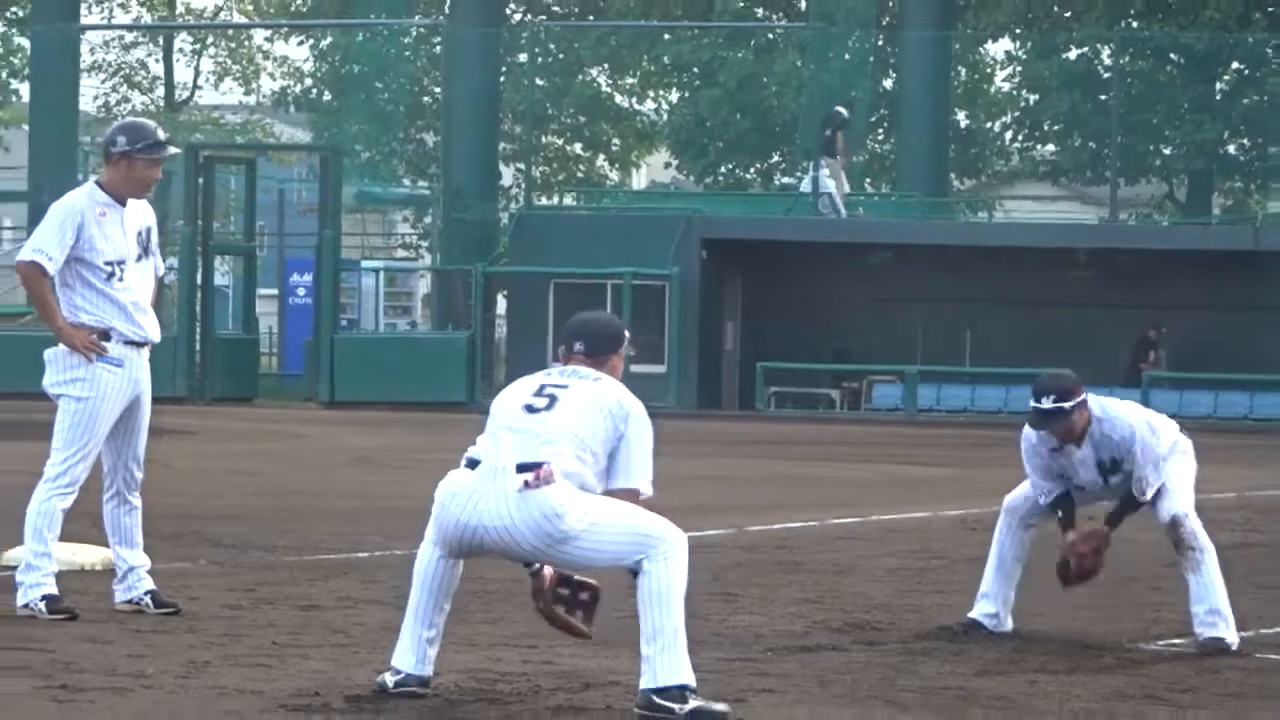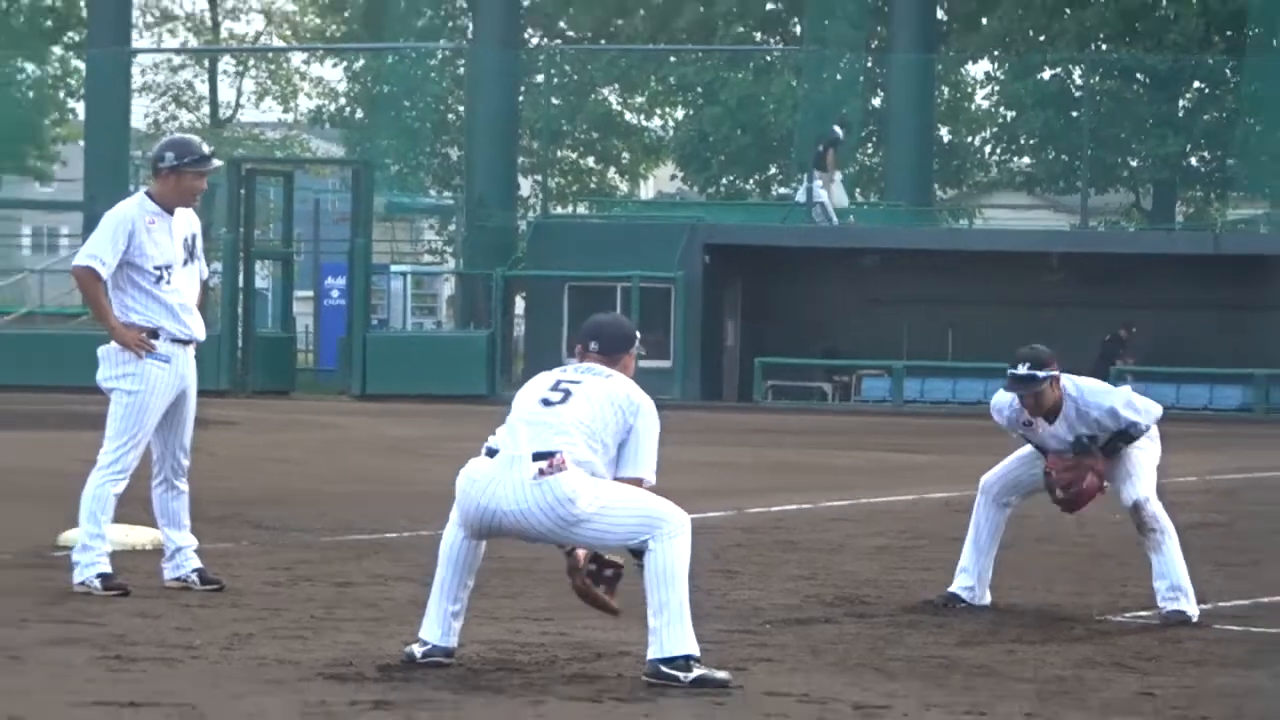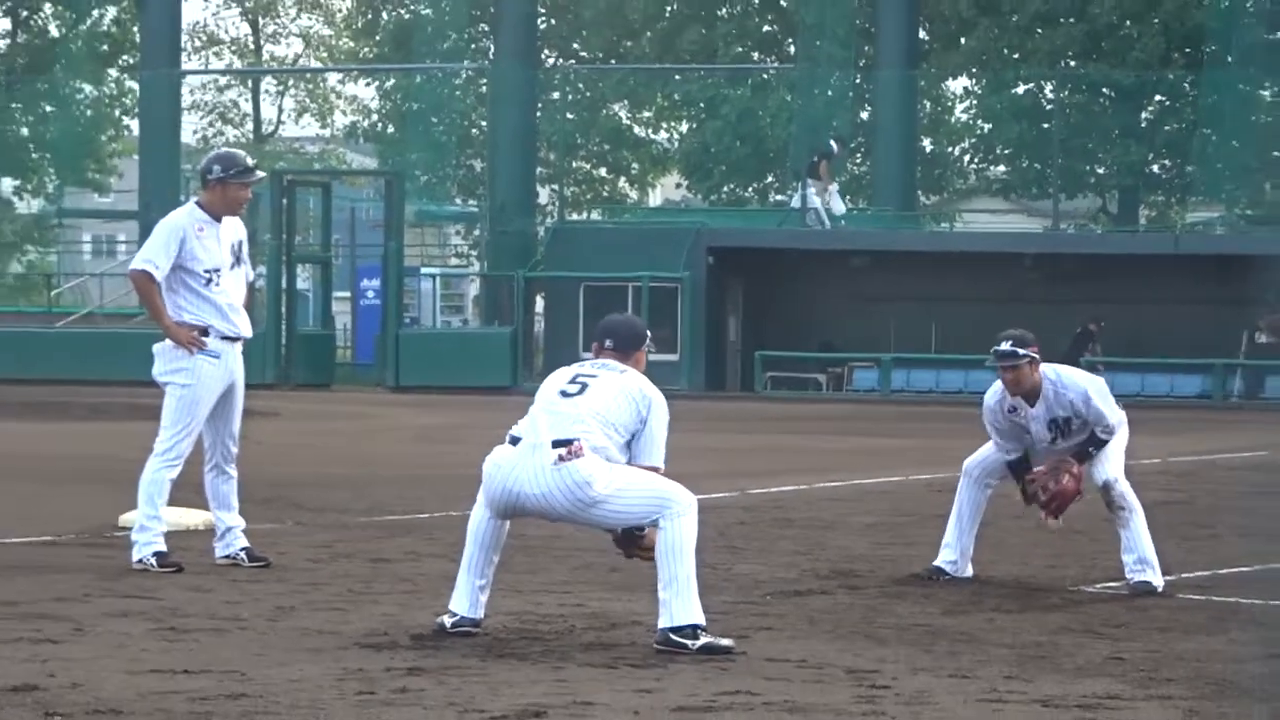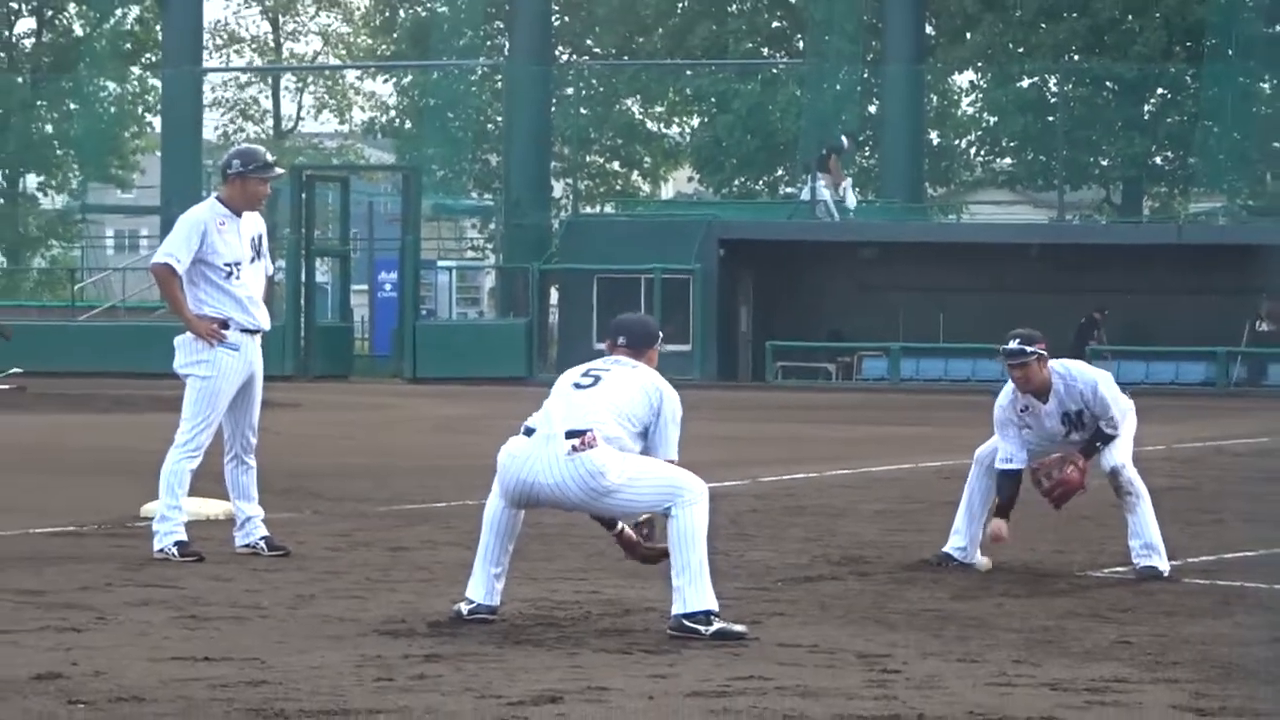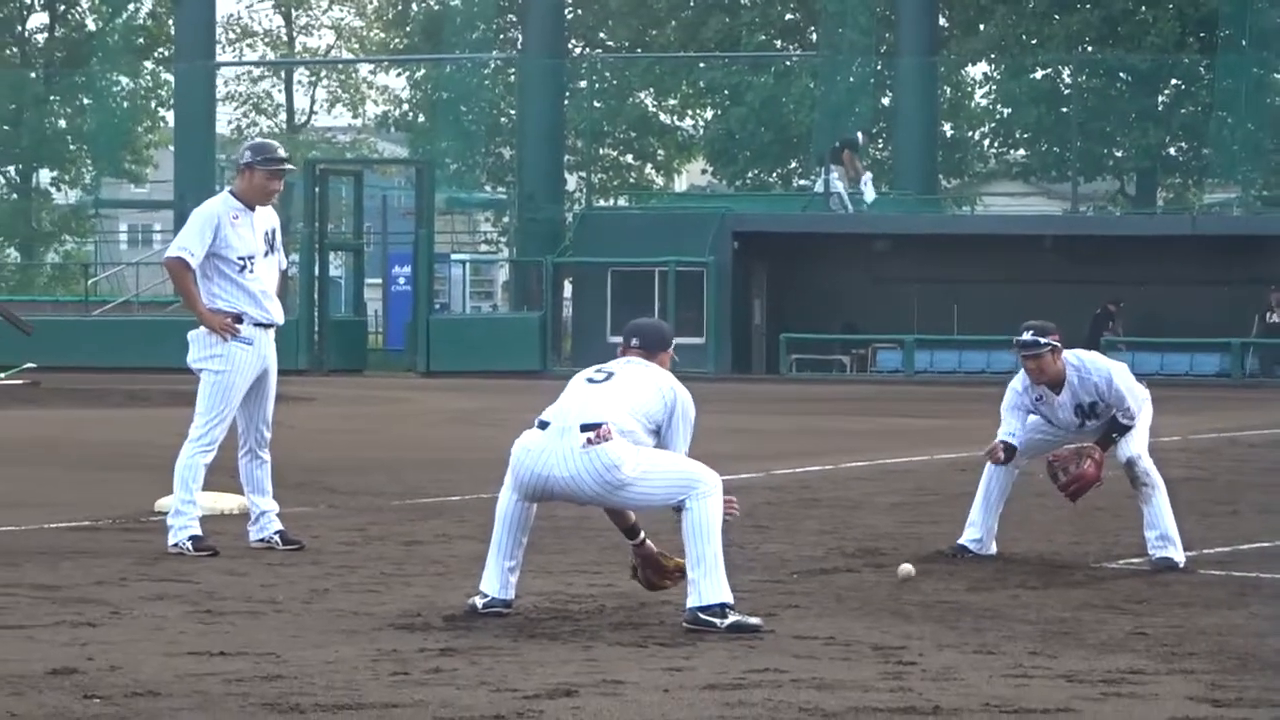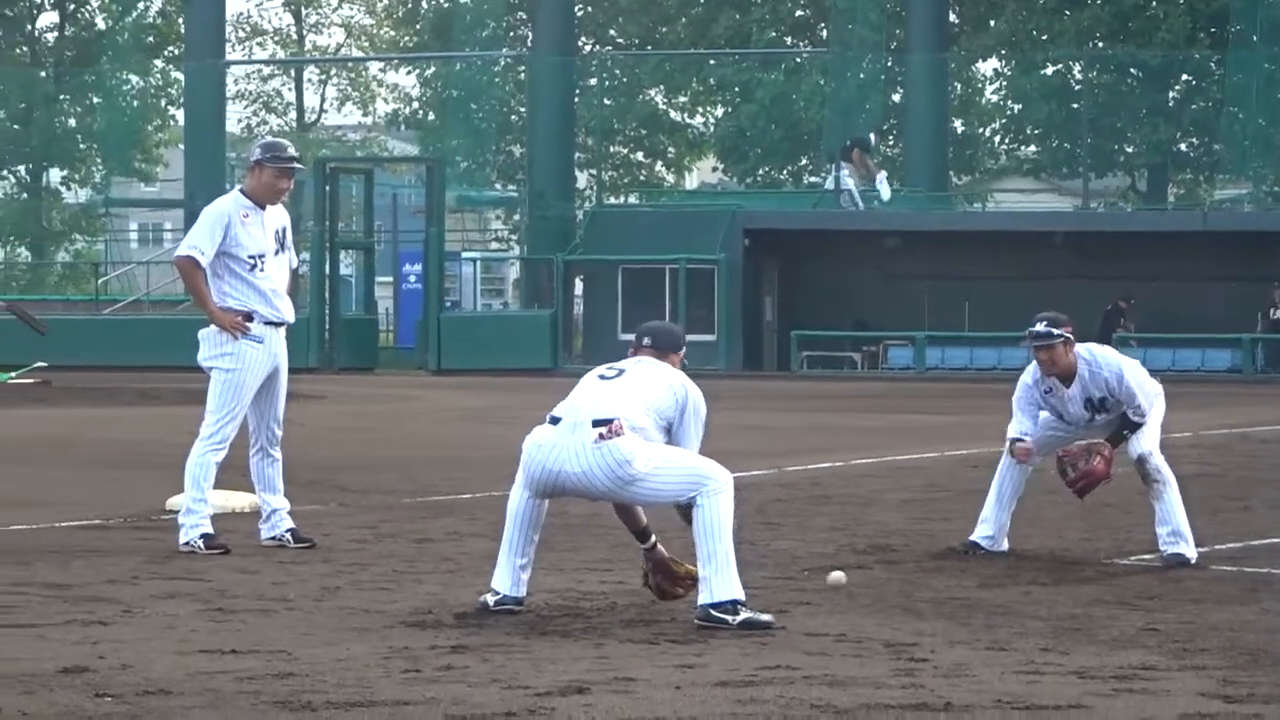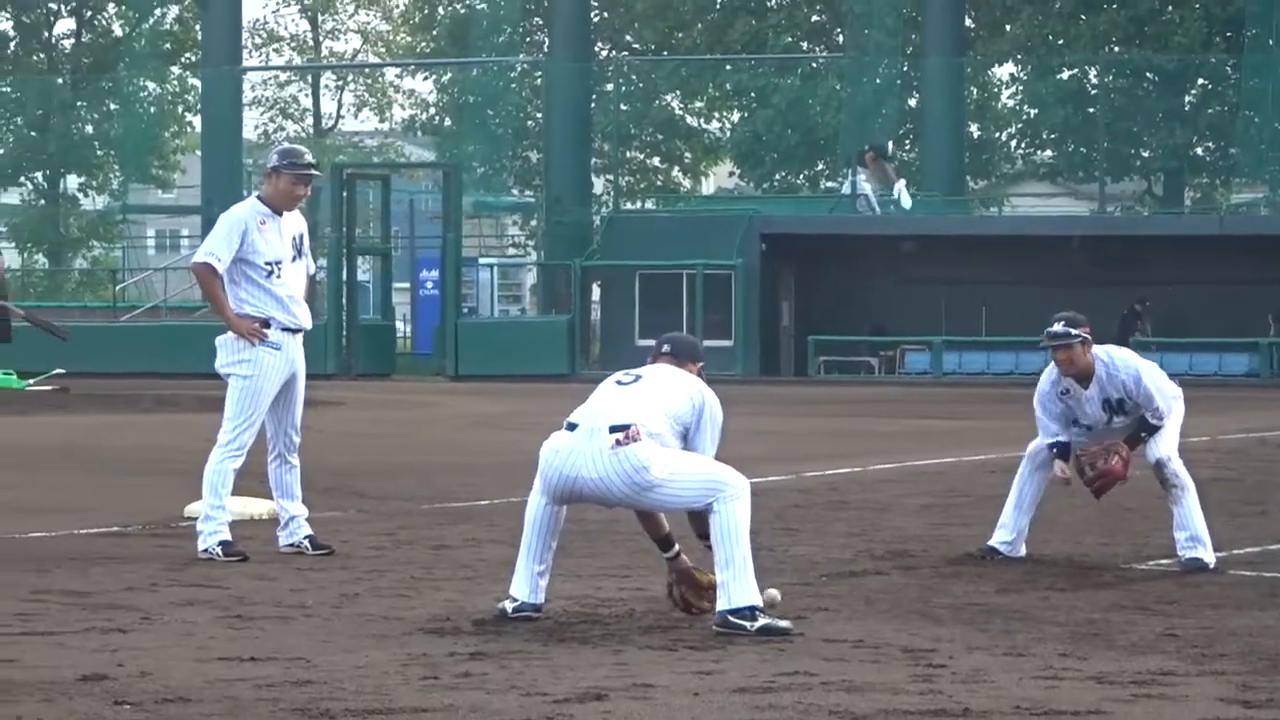
dt=0.2s
person 1, frame 1
left shoulder: (143, 212)
right shoulder: (77, 207)
right elbow: (30, 264)
right wrist: (62, 328)
left hip: (137, 360)
right hip: (96, 362)
left knee: (127, 480)
right knee: (64, 476)
left ankle: (134, 584)
right ankle: (34, 587)
person 1, frame 2
left shoulder: (189, 221)
right shoulder: (128, 216)
right elbow: (85, 268)
right wrist: (115, 328)
left hip: (184, 357)
right hip: (145, 358)
left knee: (175, 467)
right knee: (116, 462)
left ankle: (181, 562)
right ankle: (90, 565)
person 1, frame 3
left shoulder: (235, 228)
right shoulder: (179, 224)
right elbow: (141, 272)
right wrist: (169, 327)
left hip: (232, 352)
right hip: (197, 354)
left knee: (224, 454)
right knee: (171, 450)
left ankle: (230, 542)
right ankle: (147, 545)
person 1, frame 4
left shoulder: (256, 222)
right shoulder: (201, 218)
right elbow: (162, 266)
right wrist: (189, 320)
left hip: (251, 345)
right hip: (217, 346)
left knee: (243, 445)
right knee: (191, 441)
left ankle: (249, 531)
right ankle: (168, 534)
person 1, frame 5
left shoulder: (269, 216)
right shoulder: (214, 212)
right elbow: (176, 260)
right wrist: (203, 313)
left hip: (265, 339)
right hip: (231, 340)
left knee: (258, 439)
right knee: (205, 435)
left ankle: (264, 525)
right ankle: (182, 529)
person 1, frame 6
left shoulder: (280, 215)
right shoulder: (224, 210)
right elbow: (186, 258)
right wrist: (214, 312)
left hip: (276, 338)
right hip: (242, 339)
left knee: (269, 438)
right knee: (216, 435)
left ankle: (276, 523)
right ankle: (194, 527)
person 1, frame 7
left shoulder: (297, 222)
right shoulder: (241, 217)
right elbow: (202, 265)
right wrist: (230, 319)
left hip: (294, 344)
right hip: (258, 346)
left knee: (287, 445)
right knee: (234, 442)
left ankle: (294, 530)
right ankle: (212, 534)
person 2, frame 1
left shoulder: (517, 388)
right shoulder: (624, 403)
right elbow: (625, 502)
left wrist: (532, 562)
right wrist: (641, 563)
left hip: (464, 500)
right hip: (536, 506)
left knee: (441, 539)
right knee: (666, 543)
left ankle: (409, 669)
person 2, frame 2
left shoulder: (537, 382)
right shoulder: (634, 398)
right elbow: (631, 489)
left wrist: (568, 544)
left hip: (484, 486)
right hip: (550, 492)
left knee: (465, 522)
right knee: (670, 525)
left ankle: (435, 641)
right ankle: (673, 659)
person 2, frame 3
left shoulder: (558, 376)
right shoulder: (646, 391)
right elbow: (645, 477)
left wrist: (604, 514)
left hip: (509, 471)
right hip: (568, 476)
left knee: (491, 502)
right knee: (678, 504)
left ankle: (464, 613)
right ankle: (680, 628)
person 2, frame 4
left shoulder: (573, 373)
right shoulder: (658, 386)
right elbow: (661, 471)
left wrist: (613, 525)
right wrist: (690, 505)
left hip: (522, 461)
right hip: (583, 464)
left knee: (506, 490)
right knee: (690, 491)
left ankle: (480, 601)
right ankle: (693, 614)
person 2, frame 5
left shoulder: (586, 375)
right shoulder: (671, 386)
right elbow: (672, 472)
left wrist: (636, 538)
right wrist: (707, 507)
left hip: (536, 456)
right hip: (596, 458)
left knee: (519, 485)
right knee: (704, 485)
left ankle: (494, 594)
right ankle: (709, 607)
person 2, frame 6
left shoulder: (597, 373)
right shoulder: (683, 384)
right elbow: (680, 476)
left wrist: (648, 544)
right wrist: (705, 527)
left hip: (547, 451)
right hip: (607, 453)
left knee: (530, 482)
right knee: (715, 482)
left ankle: (506, 591)
right ankle: (720, 604)
person 2, frame 7
left shoulder: (615, 380)
right shoulder: (701, 392)
right elbow: (694, 483)
left wrist: (672, 553)
right wrist: (710, 540)
left hip: (564, 457)
right hip: (624, 458)
left knee: (548, 488)
right knee: (731, 488)
left ankle: (524, 598)
right ankle: (739, 610)
person 3, frame 1
left shoulder: (1124, 424)
right shoulder: (1035, 437)
left elbow: (1145, 487)
right elbow: (1049, 489)
left wrist: (1109, 527)
right wrist: (1068, 531)
left hip: (1155, 462)
right hip: (1087, 473)
left knee: (1179, 518)
right knee: (1016, 508)
person 3, frame 2
left shoulder: (1095, 400)
right shoulder: (1006, 408)
left elbow: (1148, 414)
left wrist: (1105, 454)
right wrist: (1051, 455)
left hip: (1124, 443)
right hip: (1057, 452)
left knee: (1141, 501)
right knee: (992, 487)
left ankle: (1177, 602)
right ankle: (969, 590)
person 3, frame 3
left shoulder: (1074, 386)
right shoulder: (995, 402)
left elbow: (1108, 426)
right elbow: (1012, 454)
left wrist: (1076, 462)
left hip: (1095, 431)
right hip: (1037, 438)
left knee: (1110, 481)
right knee: (975, 470)
left ankle: (1144, 574)
right ankle: (953, 563)
person 3, frame 4
left shoulder: (1084, 379)
right shoulder: (1007, 403)
left elbow: (1114, 420)
right elbow: (1009, 463)
left wrist: (1081, 458)
right wrist: (1001, 516)
left hip: (1105, 422)
right hip: (1045, 431)
left knee: (1119, 467)
right knee: (985, 458)
left ankle: (1150, 559)
right ankle: (962, 550)
person 3, frame 5
left shoulder: (1098, 371)
right shoulder: (1020, 389)
left elbow: (1130, 410)
right elbow: (1008, 438)
left wrist: (1098, 449)
right wrist: (1000, 452)
left hip: (1121, 411)
right hip: (1060, 421)
left knee: (1134, 457)
right knee: (1002, 452)
left ankle: (1166, 551)
right ankle: (976, 541)
person 3, frame 6
left shoulder: (1108, 366)
right shoulder: (1031, 382)
left elbow: (1140, 408)
right elbow: (1022, 433)
left wrist: (1109, 446)
right wrist: (1020, 447)
left hip: (1136, 405)
right hip: (1072, 418)
left knee: (1145, 455)
right knee: (1015, 450)
left ankle: (1178, 547)
right ankle: (988, 538)
person 3, frame 7
left shoulder: (1126, 367)
right shoulder: (1049, 384)
left elbow: (1159, 412)
right elbow: (1055, 434)
left wrist: (1125, 448)
right wrist: (1060, 461)
left hip: (1157, 408)
right hip: (1092, 421)
left knee: (1163, 459)
right knee: (1036, 454)
left ankle: (1196, 551)
right ankle: (1006, 543)
